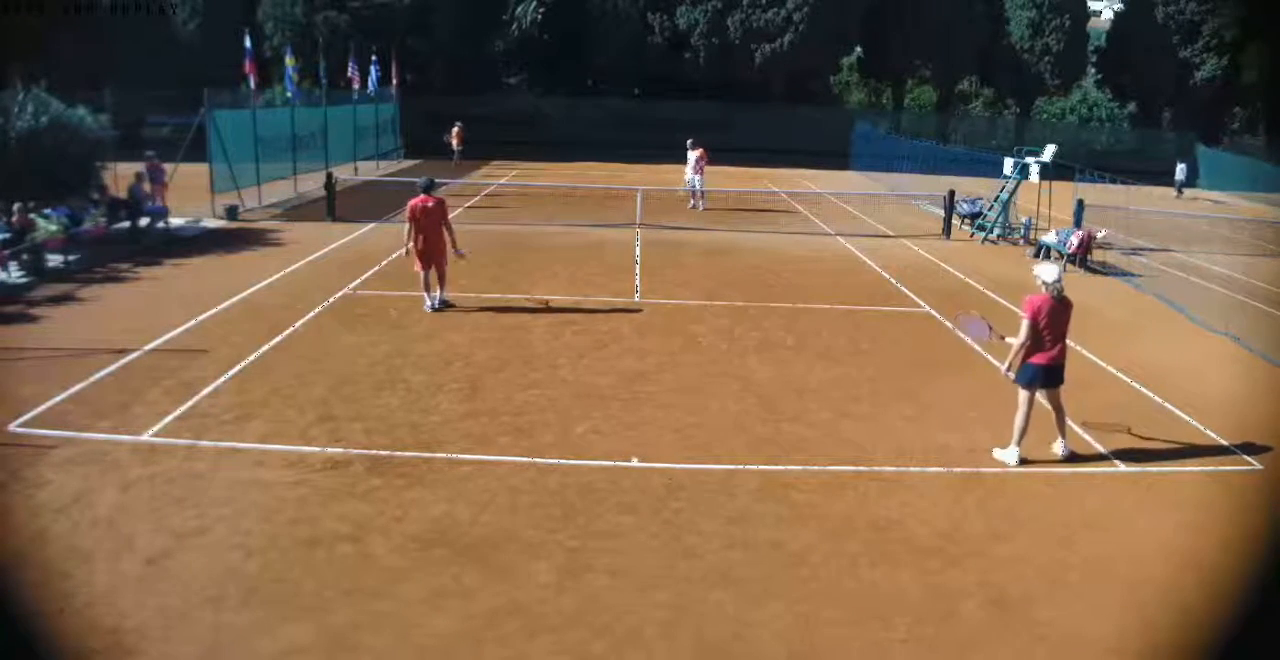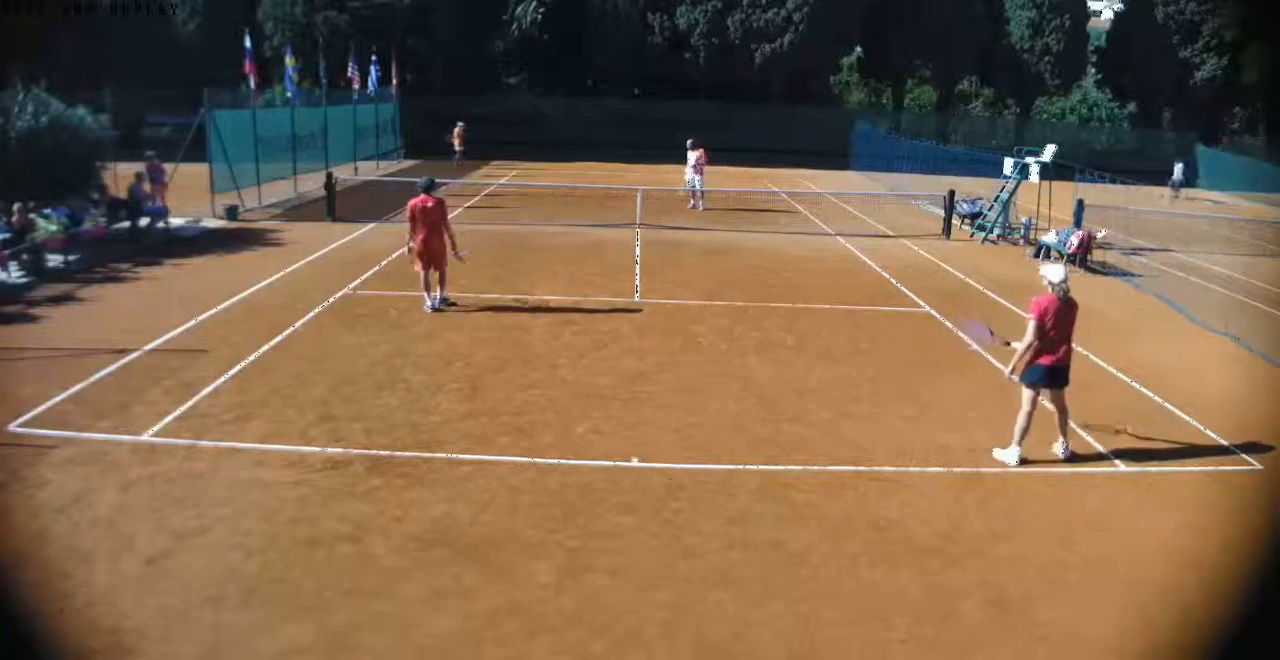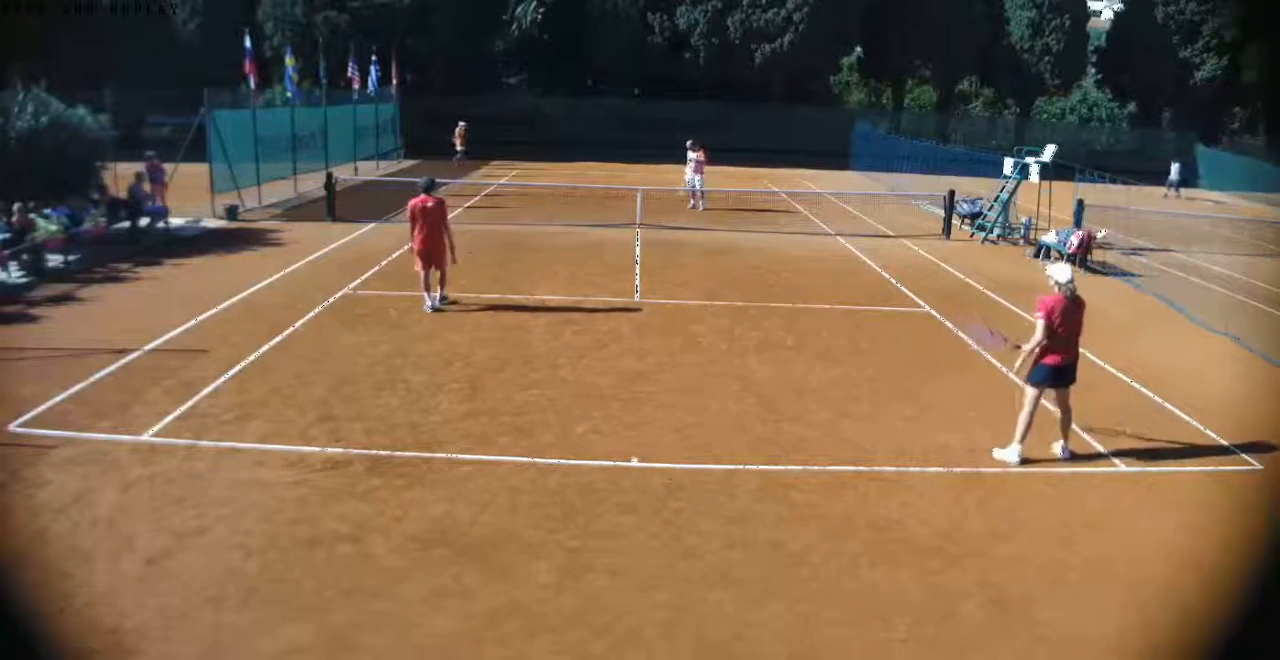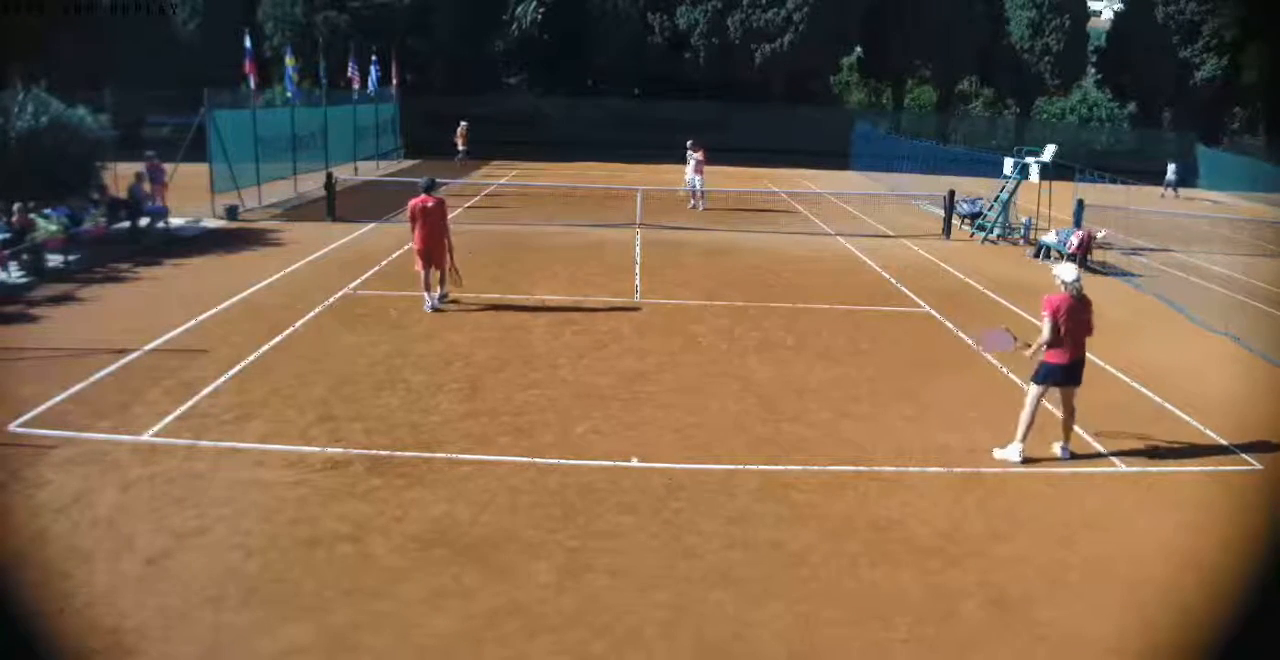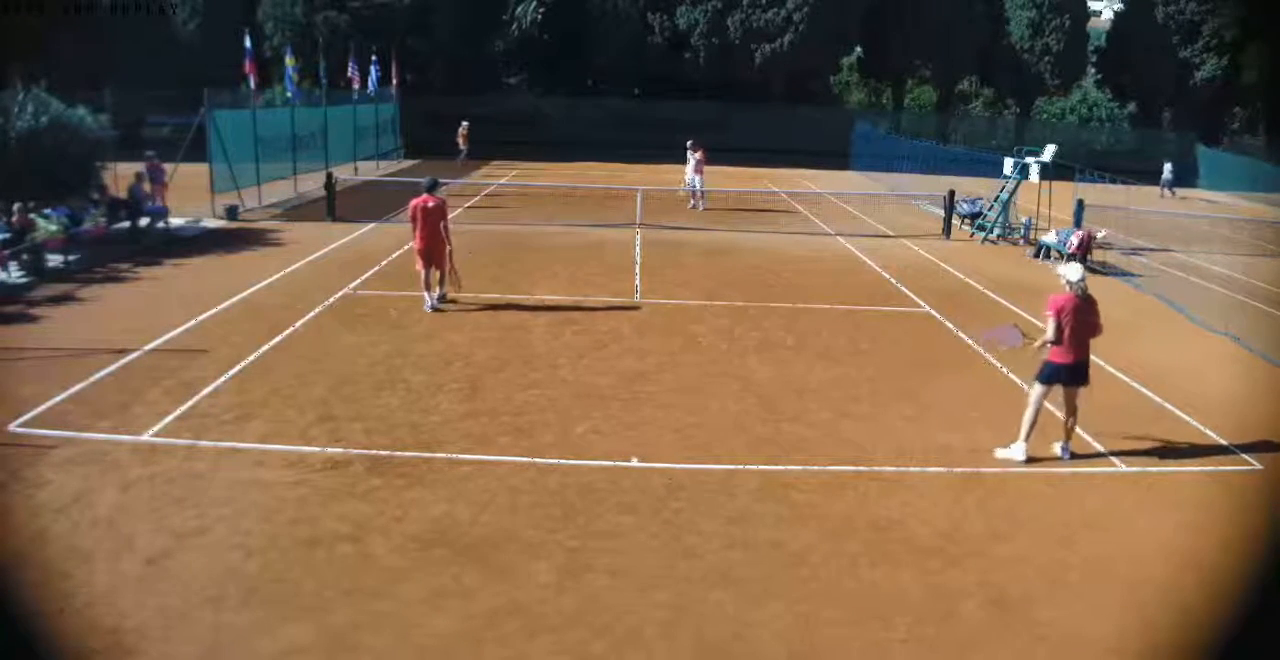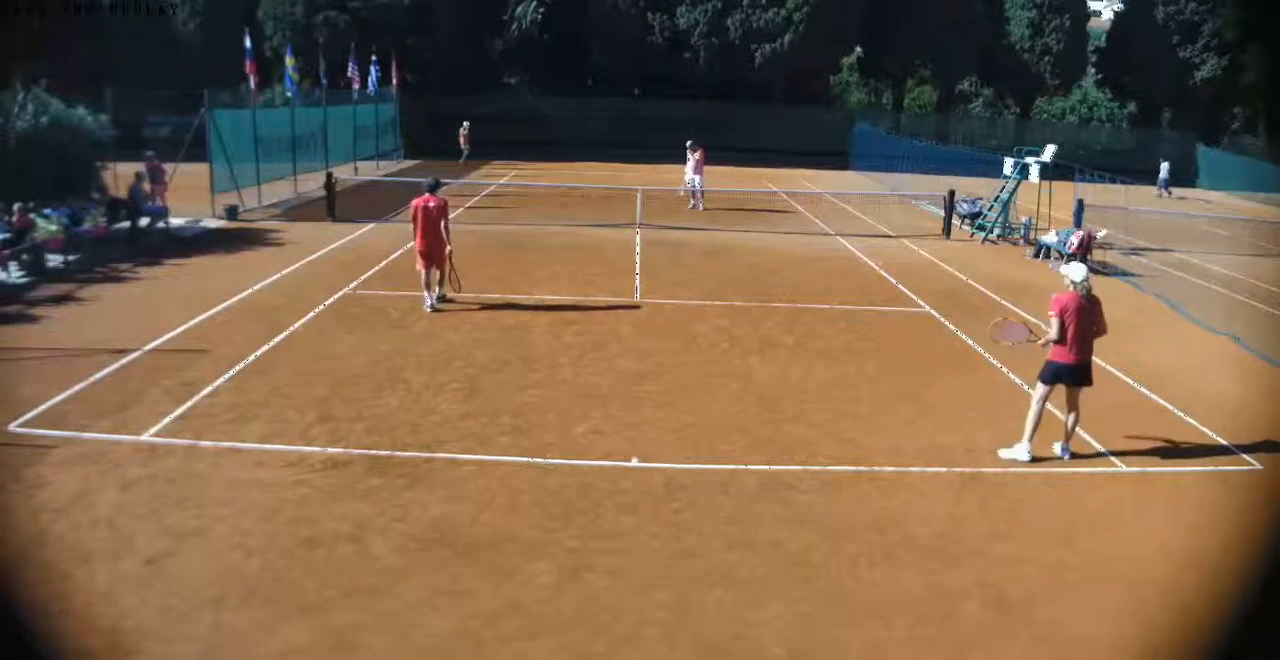
dt=0.1s
person 1, frame 1
left shoulder: (1033, 302)
right shoulder: (1066, 303)
left elbow: (1024, 339)
left wrist: (1008, 361)
right wrist: (1015, 340)
left hip: (1035, 362)
right hip: (1056, 362)
left knee: (1024, 407)
right knee: (1056, 404)
left ankle: (1013, 452)
right ankle: (1062, 445)
person 1, frame 2
left shoulder: (1040, 303)
right shoulder: (1071, 304)
left elbow: (1030, 339)
left wrist: (1013, 363)
left hip: (1041, 363)
right hip: (1062, 363)
left knee: (1027, 408)
right knee: (1060, 405)
left ankle: (1013, 451)
right ankle: (1063, 446)
person 1, frame 3
left shoulder: (1047, 302)
right shoulder: (1079, 303)
left elbow: (1039, 338)
right elbow: (1075, 332)
left wrist: (1021, 359)
left hip: (1047, 362)
right hip: (1069, 362)
left knee: (1029, 406)
right knee: (1064, 405)
left ankle: (1015, 450)
right ankle: (1063, 447)
person 1, frame 4
left shoulder: (1052, 301)
right shoulder: (1085, 302)
left elbow: (1047, 336)
right elbow: (1088, 331)
left wrist: (1032, 349)
left hip: (1054, 361)
right hip: (1076, 361)
left knee: (1031, 403)
right knee: (1068, 404)
left ankle: (1016, 448)
right ankle: (1063, 446)
person 1, frame 5
left shoulder: (1057, 300)
right shoulder: (1090, 302)
left elbow: (1051, 336)
right elbow: (1097, 331)
left wrist: (1038, 343)
left hip: (1058, 360)
right hip: (1080, 361)
left knee: (1034, 402)
right knee: (1071, 404)
left ankle: (1020, 447)
right ankle: (1064, 447)
person 1, frame 6
left shoulder: (1060, 300)
right shoulder: (1093, 301)
left elbow: (1054, 335)
right elbow: (1101, 330)
left wrist: (1043, 341)
left hip: (1060, 361)
right hip: (1082, 362)
left knee: (1037, 402)
right knee: (1073, 405)
left ankle: (1024, 448)
right ankle: (1064, 446)
